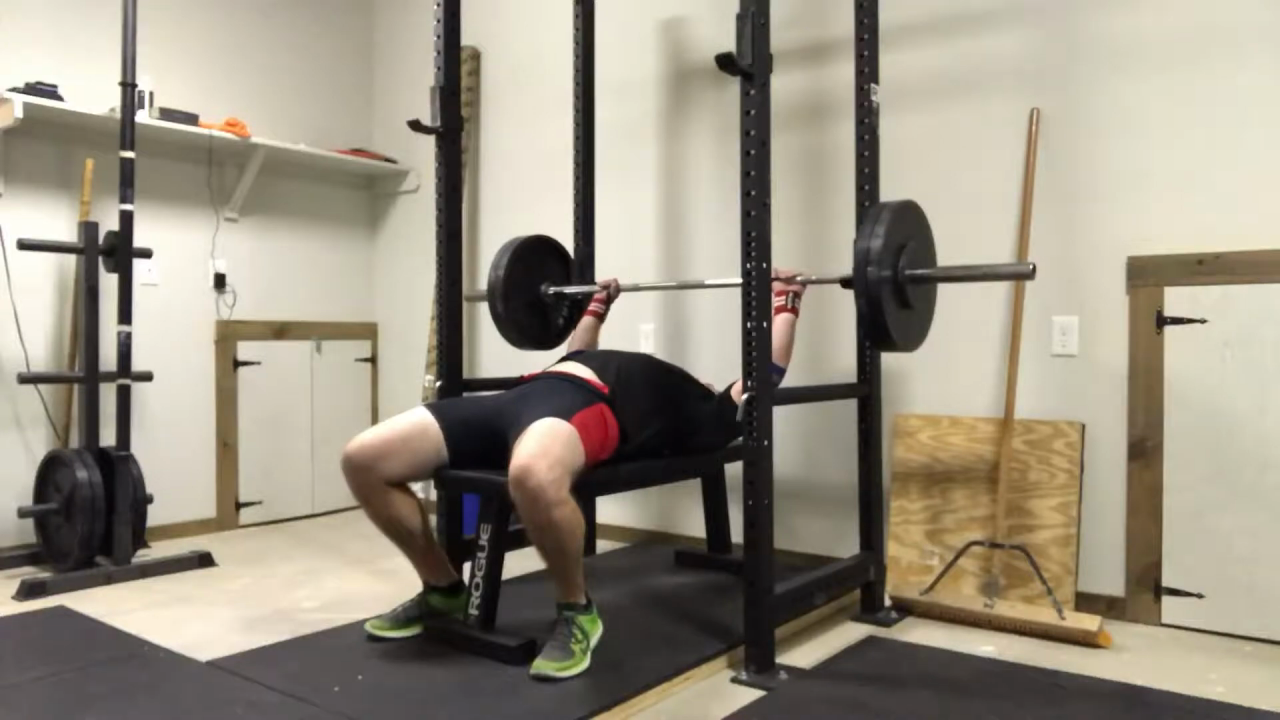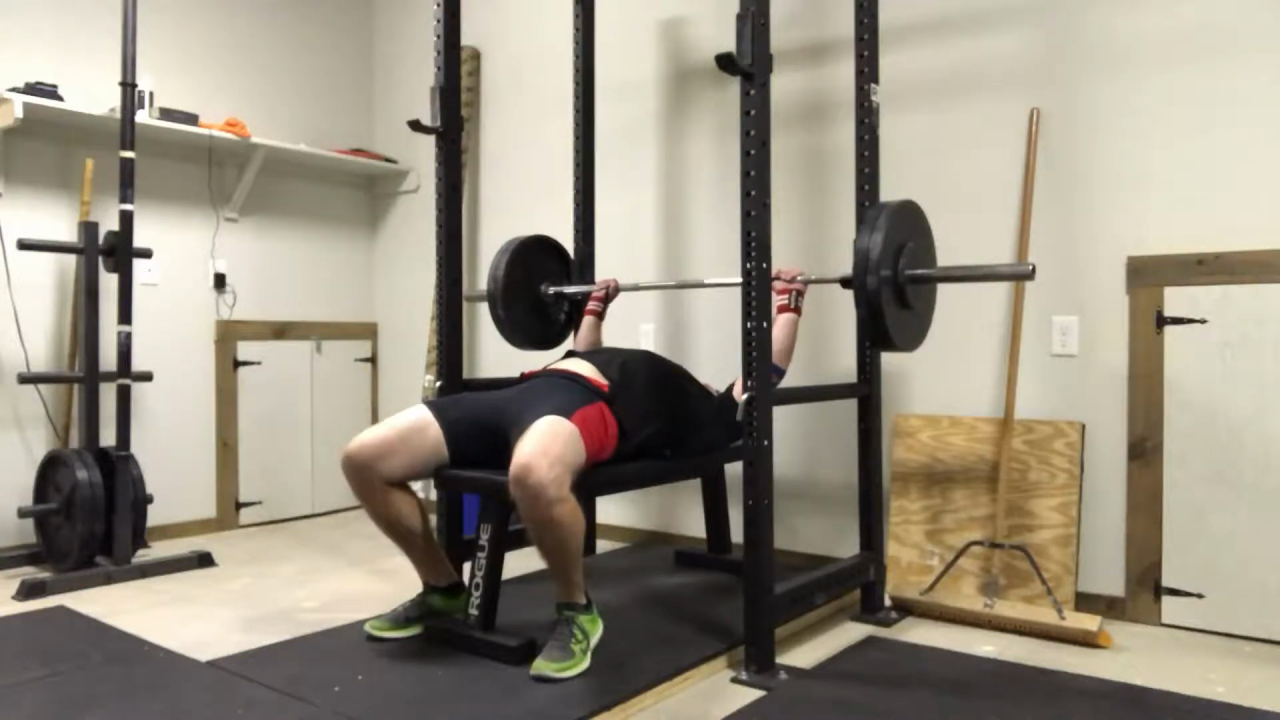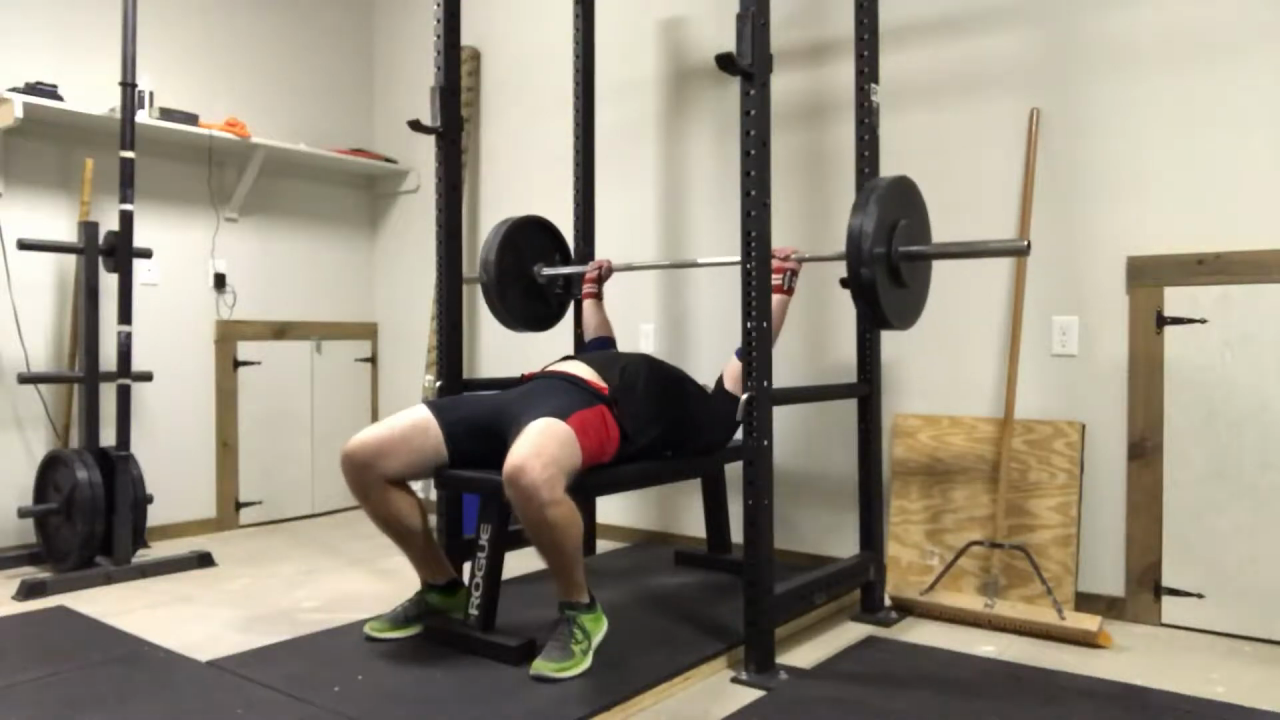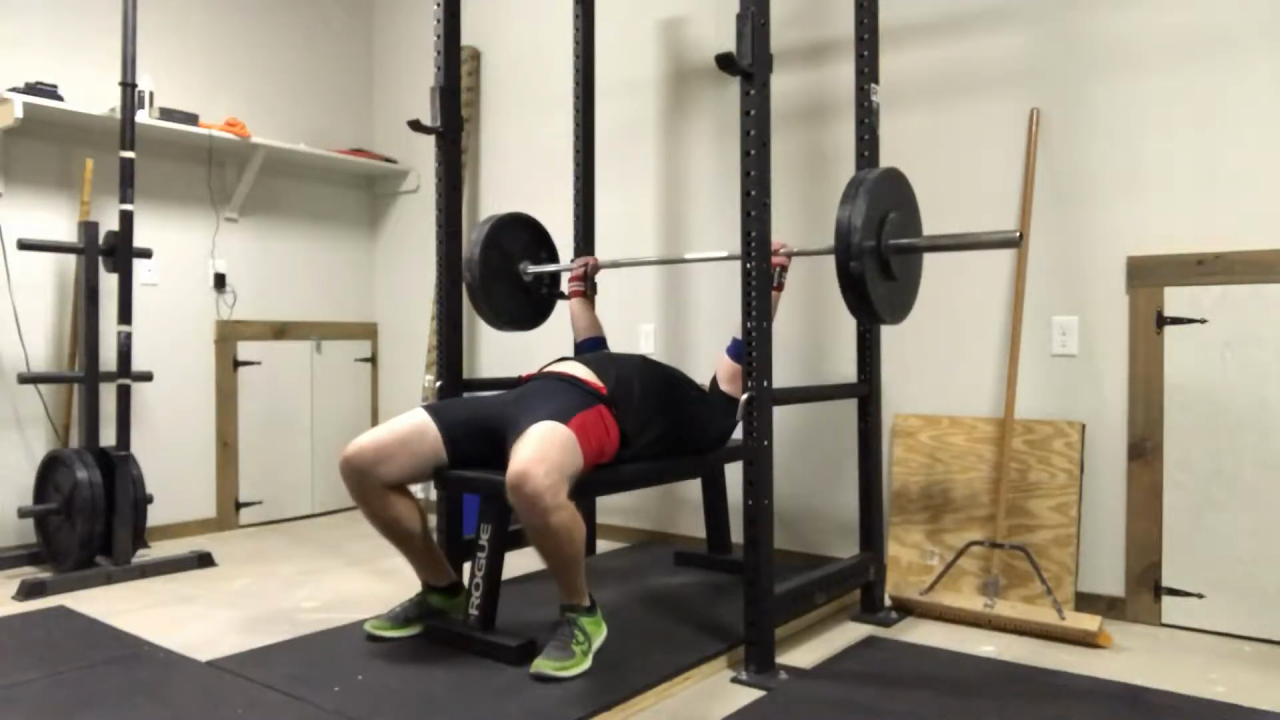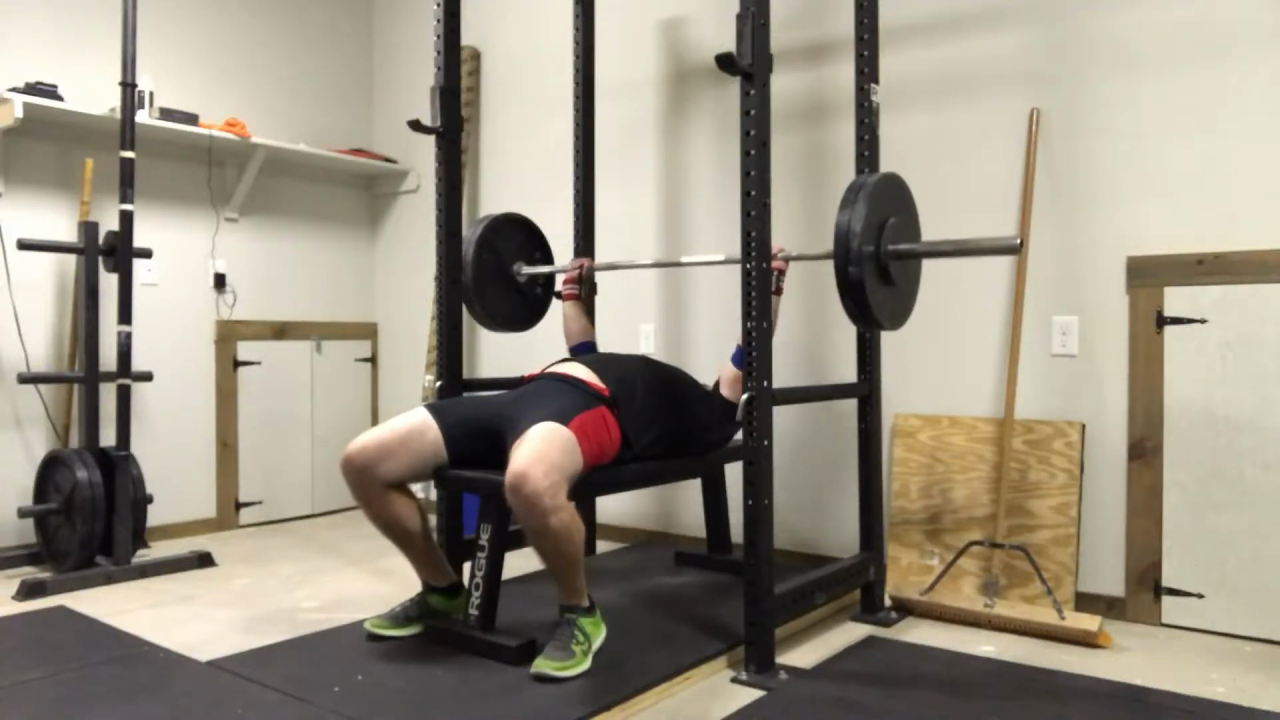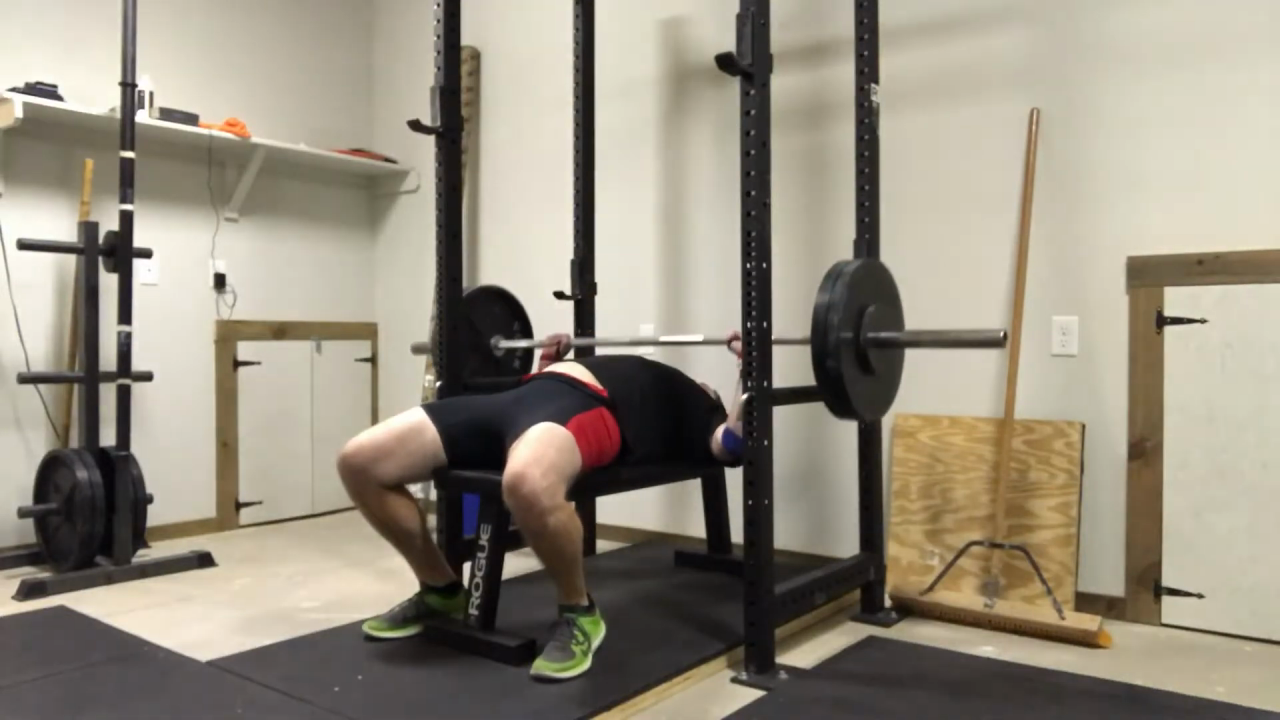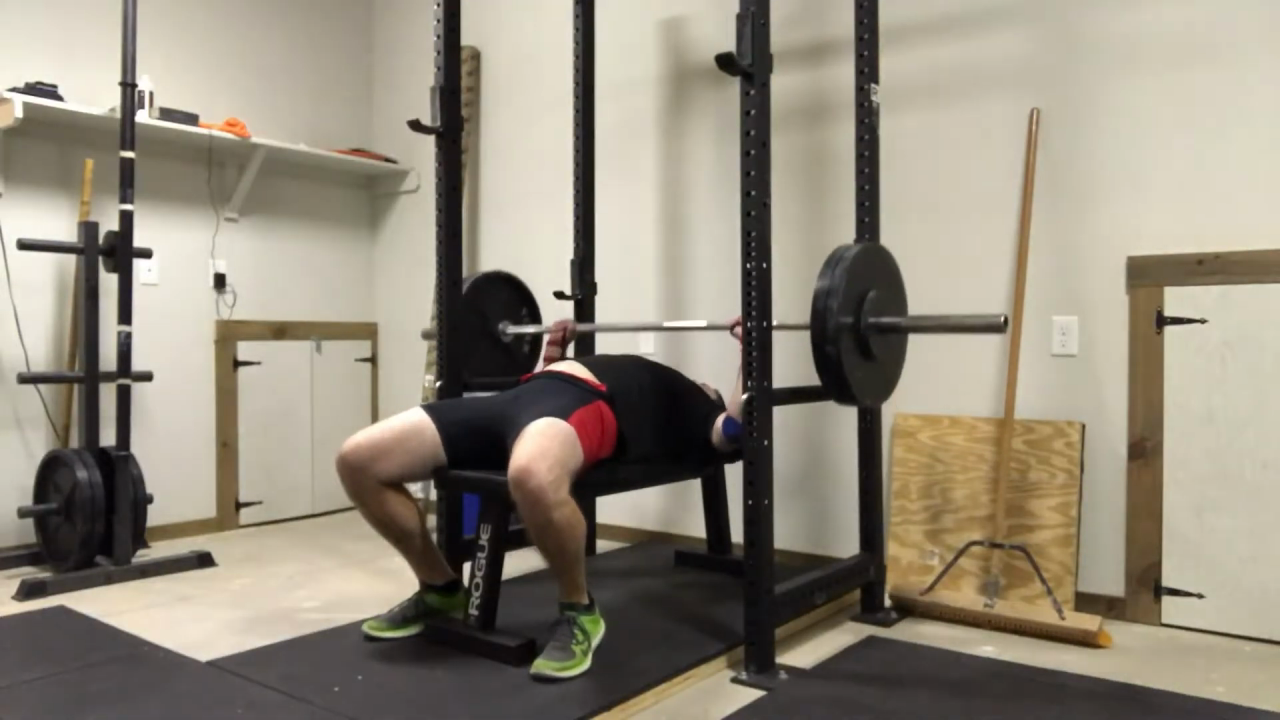
dt=0.7s
person 1, frame 1
left shoulder: (706, 416)
right shoulder: (646, 386)
left elbow: (765, 374)
right elbow: (578, 359)
left wrist: (785, 303)
right wrist: (597, 305)
left knee: (534, 478)
right knee: (362, 459)
left ankle: (576, 613)
right ankle: (443, 591)
person 1, frame 2
left shoulder: (707, 418)
right shoulder: (648, 388)
left elbow: (765, 372)
right elbow: (583, 360)
left wrist: (787, 303)
right wrist: (595, 306)
left knee: (535, 476)
right knee: (363, 459)
left ankle: (576, 611)
right ankle: (442, 590)
person 1, frame 3
left shoulder: (708, 418)
right shoulder: (644, 388)
right elbow: (599, 348)
left wrist: (779, 285)
right wrist: (592, 290)
left knee: (528, 475)
right knee: (362, 457)
left ankle: (579, 610)
right ankle: (441, 589)
person 1, frame 4
left shoulder: (706, 418)
right shoulder: (639, 391)
left elbow: (743, 358)
right elbow: (590, 350)
left wrist: (770, 281)
right wrist: (579, 289)
left knee: (532, 481)
right knee: (362, 461)
left ankle: (580, 613)
right ankle: (442, 591)
person 1, frame 5
left shoulder: (708, 417)
right shoulder: (649, 389)
left elbow: (748, 364)
right elbow: (581, 353)
left wrist: (770, 286)
right wrist: (573, 293)
left knee: (530, 482)
right knee: (362, 460)
left ankle: (580, 614)
right ankle: (442, 593)
person 1, frame 6
left shoulder: (703, 421)
left elbow: (738, 441)
right wrist: (548, 364)
left knee: (528, 483)
right knee: (359, 461)
left ankle: (578, 613)
right ankle: (440, 591)
person 1, frame 7
left shoulder: (703, 421)
right shoulder: (654, 391)
left elbow: (738, 428)
right wrist: (553, 352)
left knee: (533, 477)
right knee: (358, 460)
left ankle: (578, 612)
right ankle: (441, 591)
